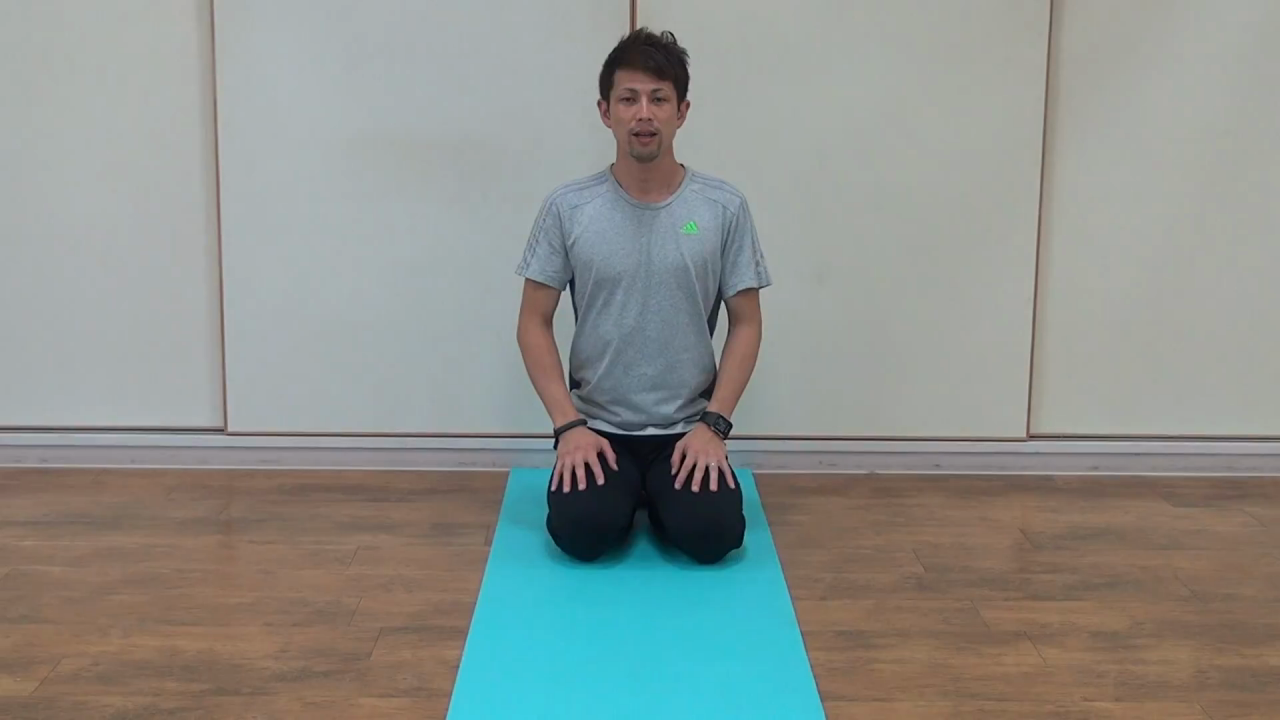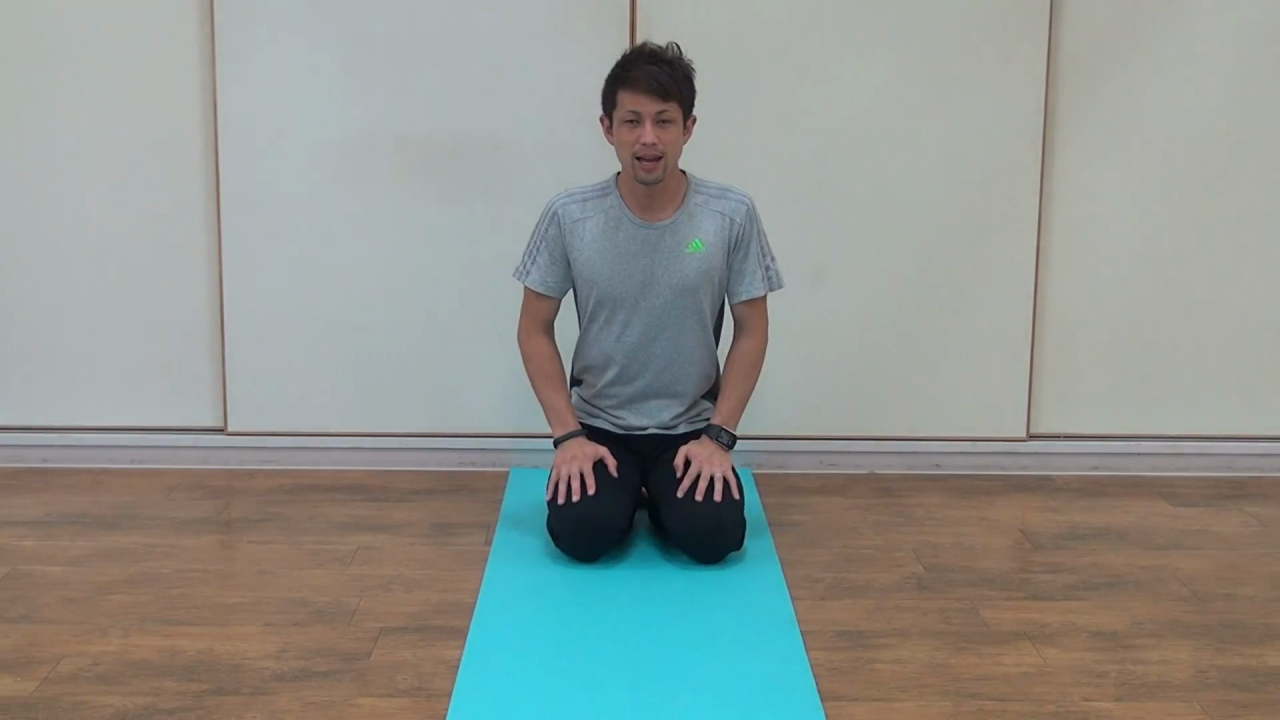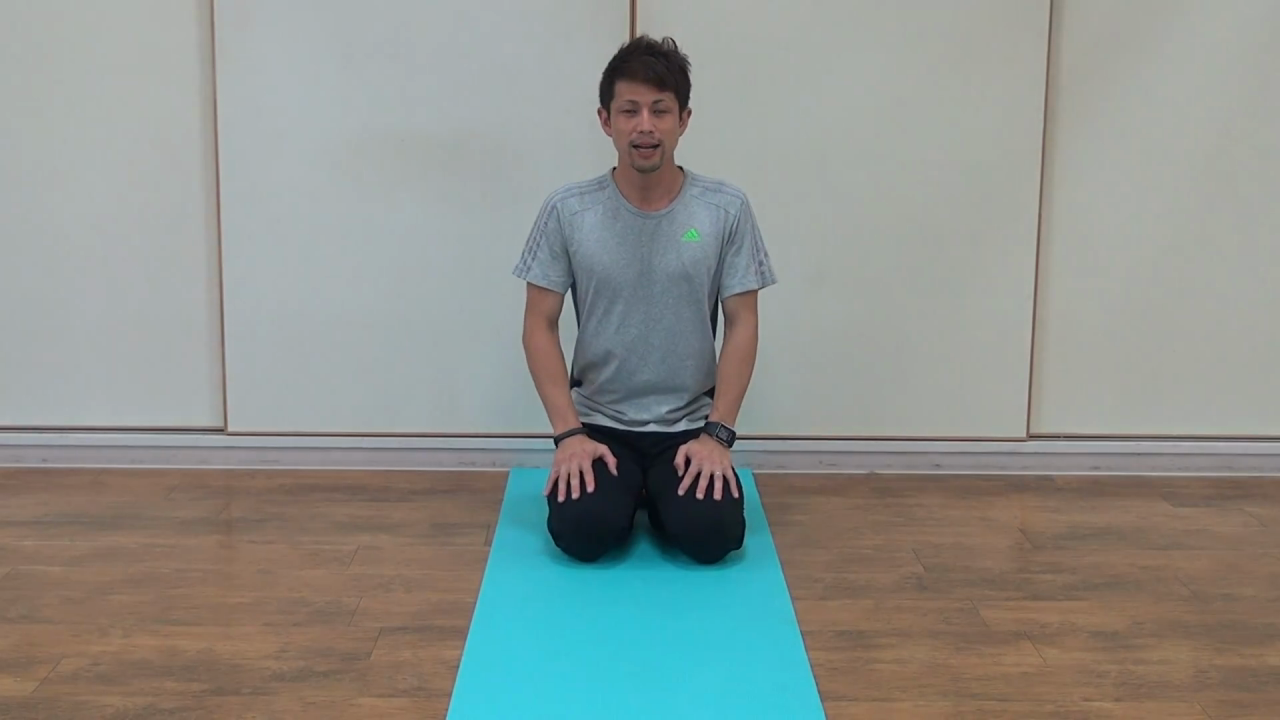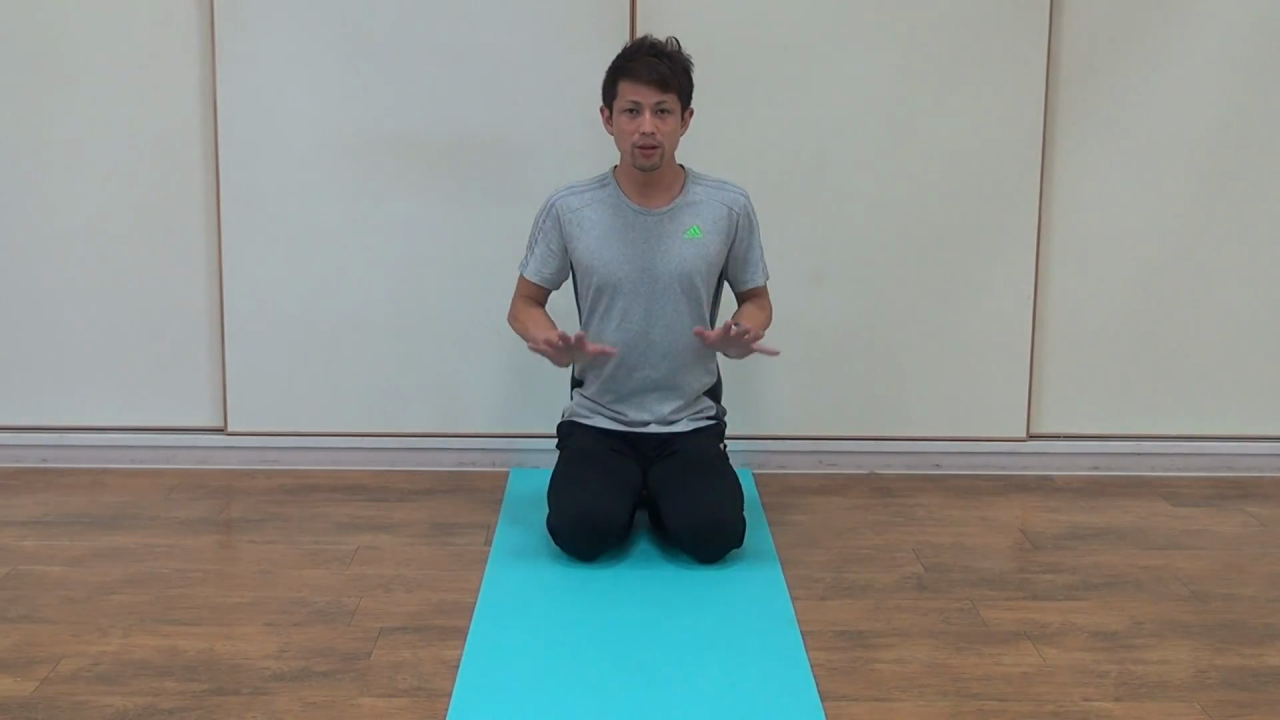
dt=1s
person 1, frame 1
left shoulder: (724, 207)
right shoulder: (567, 207)
left elbow: (745, 323)
right elbow: (535, 323)
left wrist: (714, 422)
right wrist: (568, 424)
left hip: (688, 426)
right hip: (596, 424)
left knee: (711, 534)
right knee: (582, 531)
left ankle: (658, 493)
right ankle: (626, 492)
person 1, frame 2
left shoulder: (732, 215)
right shoulder: (567, 216)
left elbow: (751, 331)
right elbow: (535, 330)
left wrist: (718, 435)
right wrist: (567, 433)
left hip: (690, 426)
right hip: (598, 424)
left knee: (711, 536)
right knee: (582, 533)
left ankle: (660, 494)
right ankle: (627, 494)
person 1, frame 3
left shoulder: (726, 209)
right shoulder: (566, 211)
left elbow: (742, 325)
right elbow: (540, 326)
left wrist: (718, 433)
right wrist: (569, 432)
left hip: (689, 423)
right hip: (599, 421)
left knee: (711, 535)
right knee: (582, 532)
left ankle: (659, 495)
right ankle: (627, 492)
person 1, frame 4
left shoulder: (729, 207)
right shoulder: (567, 209)
left elbow: (756, 299)
right elbow: (525, 305)
left wrist: (739, 336)
right wrist: (555, 344)
left hip: (691, 422)
right hip: (597, 420)
left knee: (712, 534)
right knee: (582, 531)
left ankle: (658, 493)
right ankle: (626, 492)
